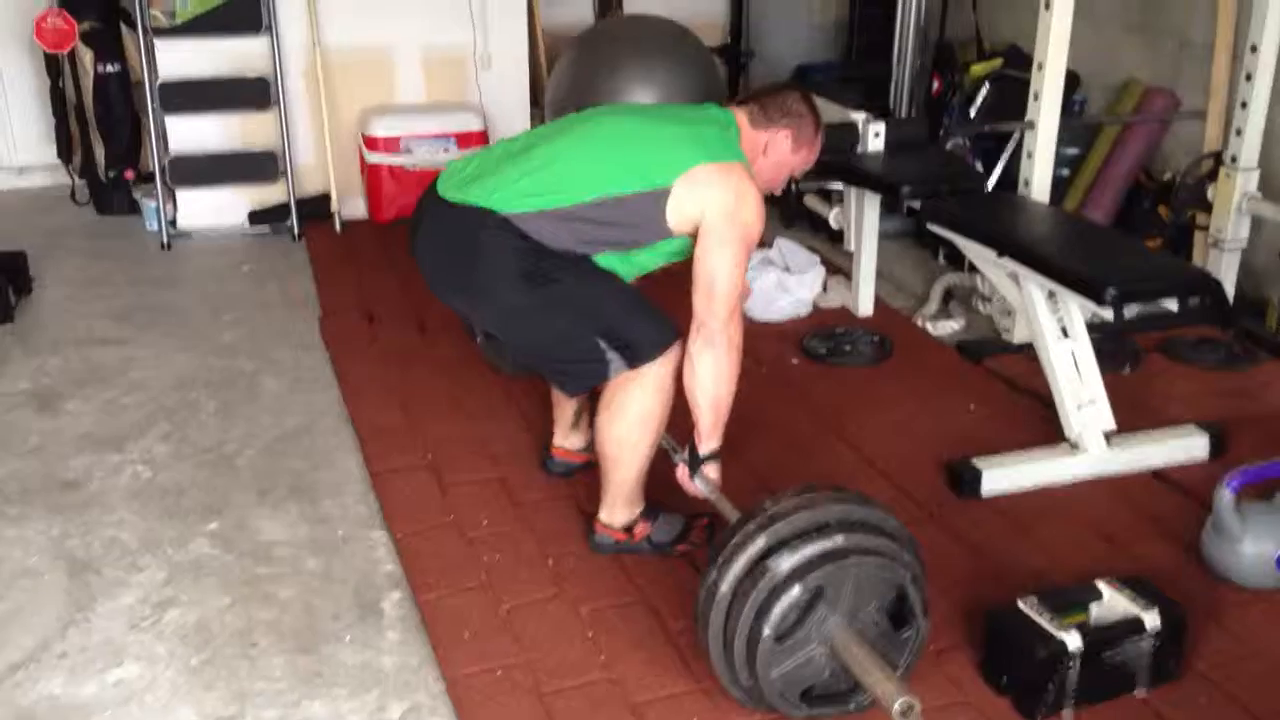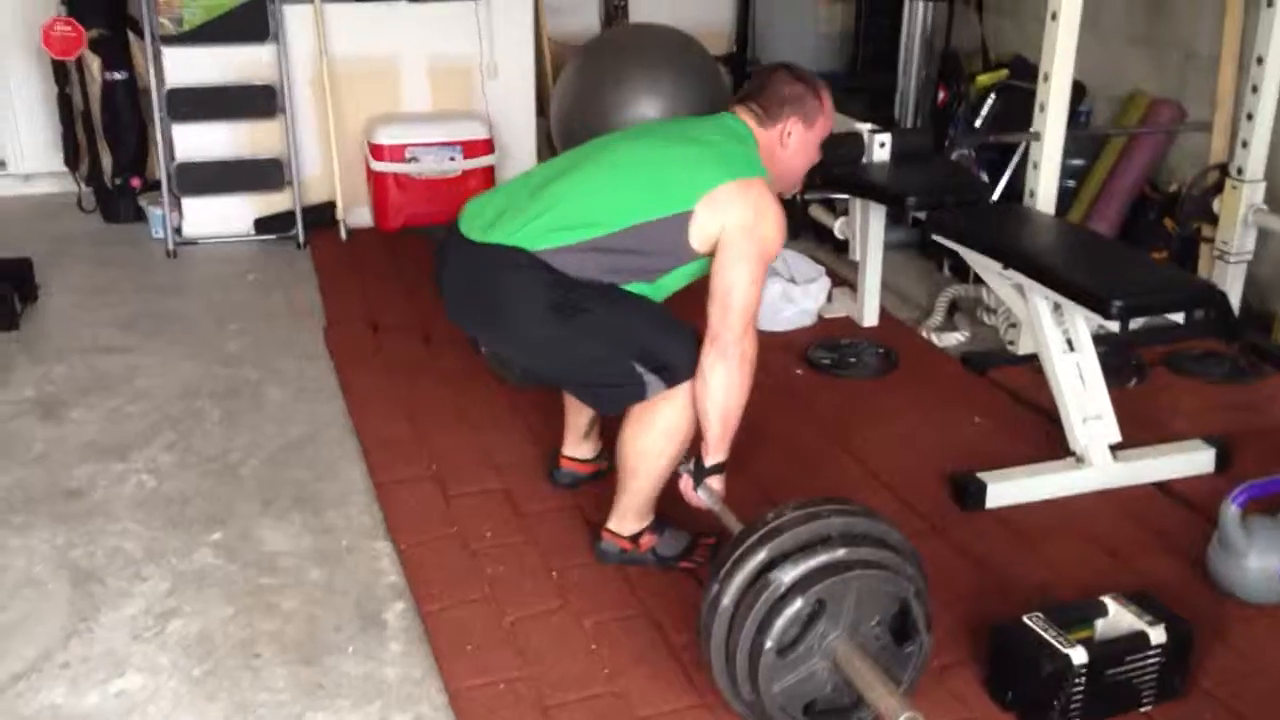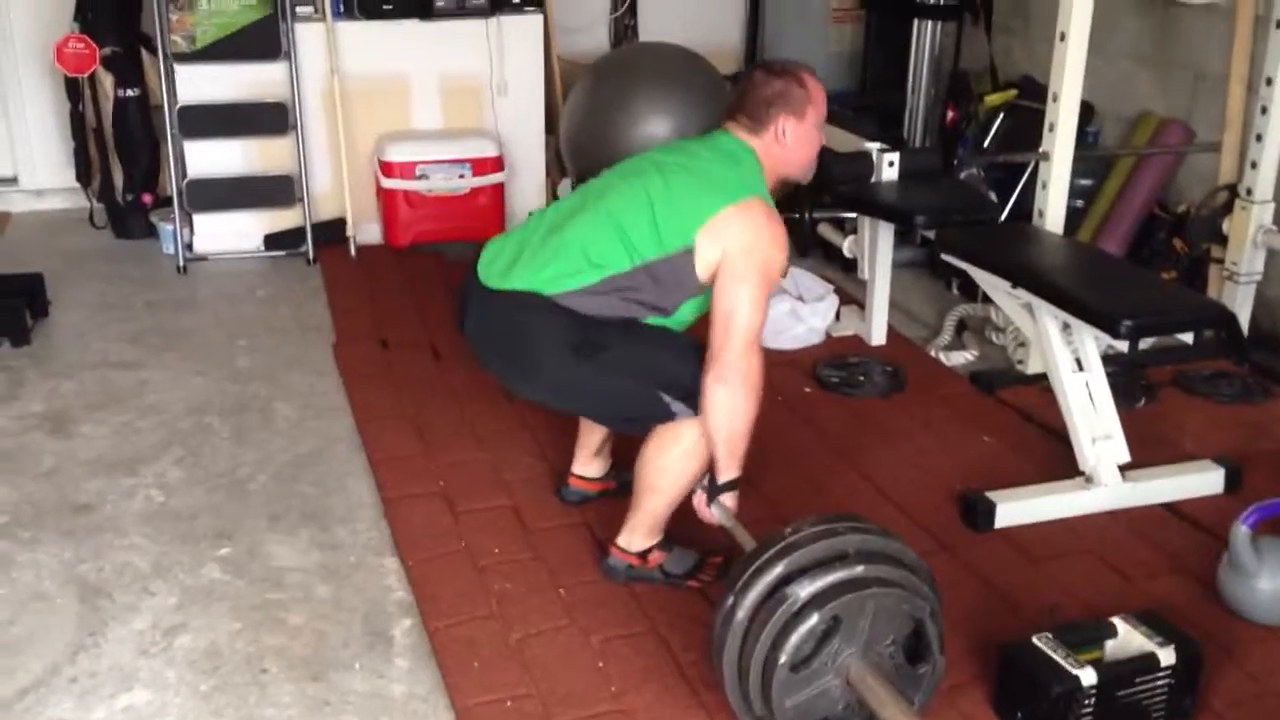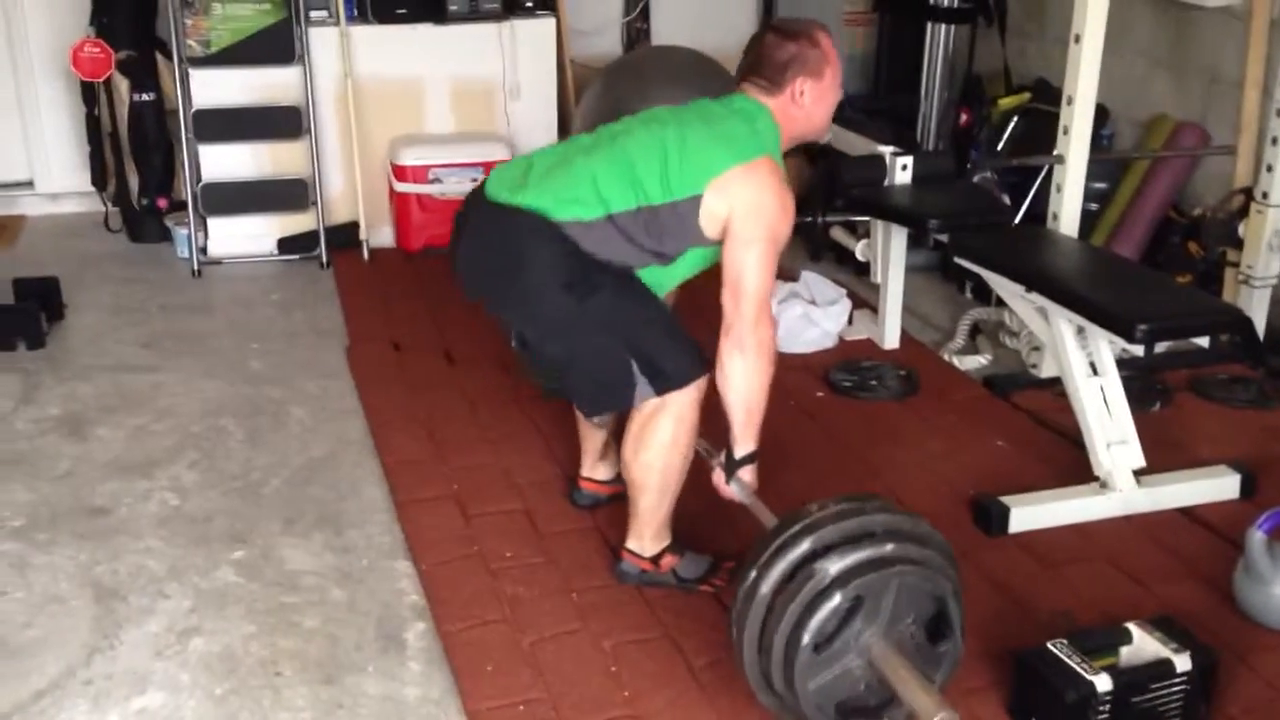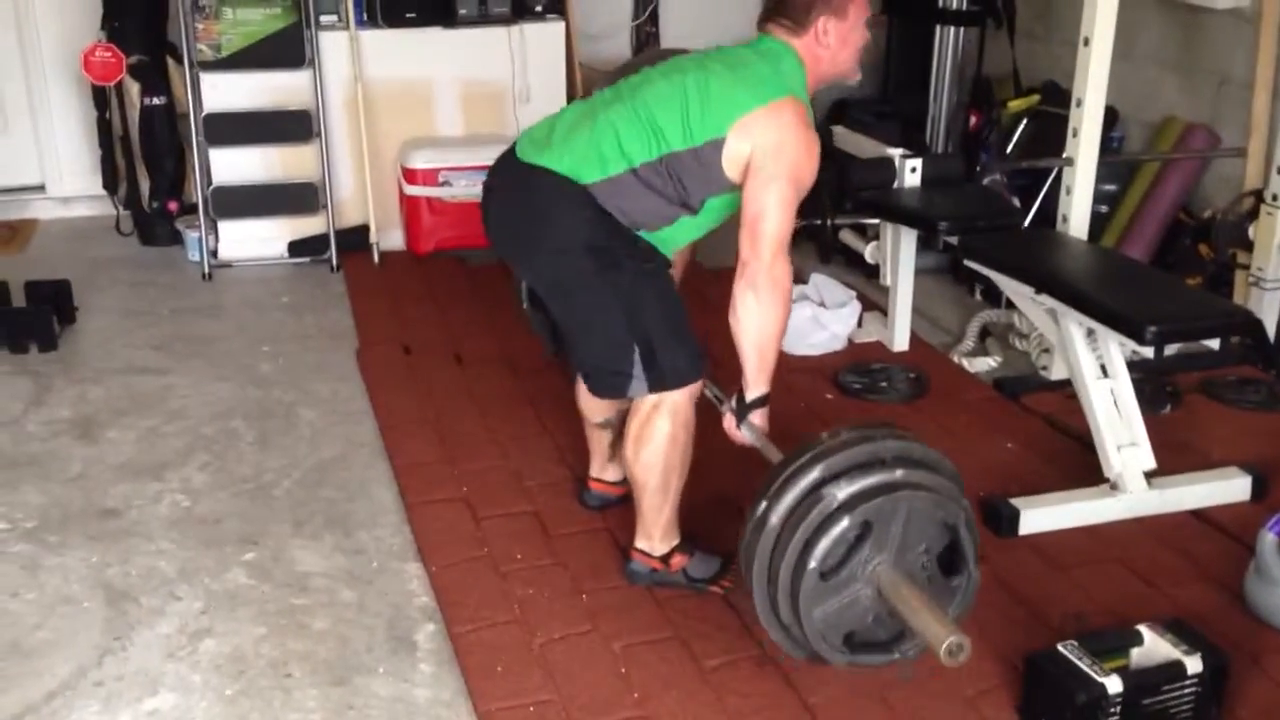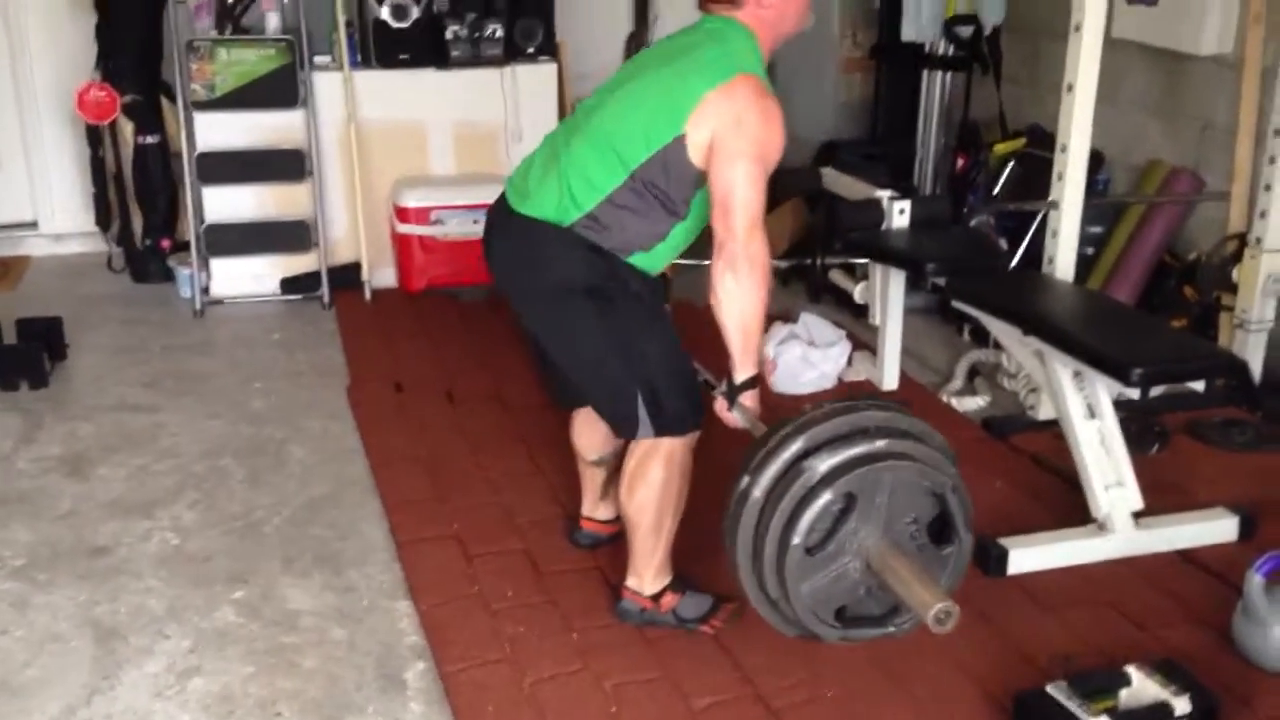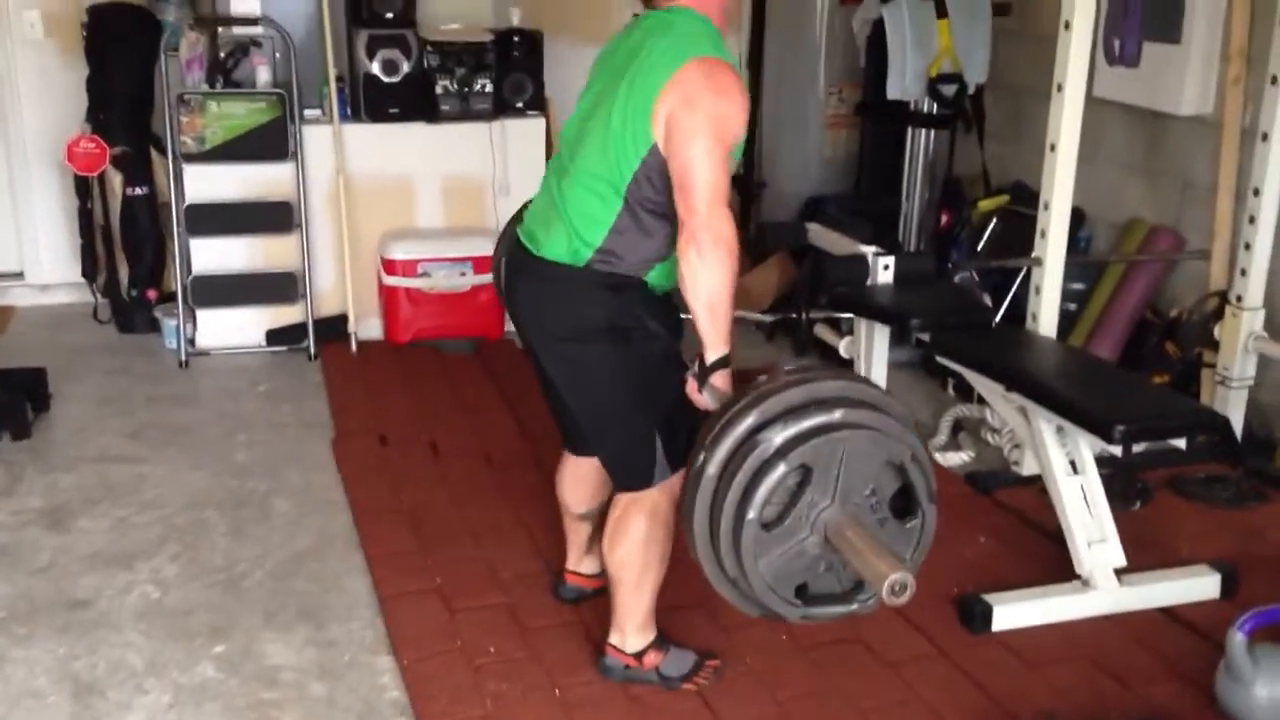
dt=0.4s
person 1, frame 1
left shoulder: (684, 125)
right shoulder: (732, 189)
right elbow: (715, 330)
right wrist: (707, 451)
left hip: (448, 211)
right hip: (481, 245)
left knee: (583, 315)
right knee: (648, 351)
left ankle: (571, 443)
right ankle: (622, 522)
person 1, frame 2
left shoulder: (693, 135)
right shoulder: (753, 205)
right elbow: (728, 344)
right wrist: (713, 463)
left hip: (469, 246)
right hip: (505, 281)
left knee: (605, 328)
right knee: (678, 370)
left ankle: (579, 455)
right ankle: (629, 533)
person 1, frame 3
left shoulder: (695, 157)
right shoulder: (754, 226)
right elbow: (732, 365)
right wrist: (725, 480)
left hip: (493, 288)
right hip: (527, 326)
left knee: (636, 356)
right knee: (701, 396)
left ankle: (589, 473)
right ankle: (637, 549)
person 1, frame 4
left shoulder: (710, 120)
right shoulder: (761, 185)
right elbow: (746, 329)
left wrist: (644, 328)
right wrist: (743, 454)
left hip: (492, 220)
right hip: (527, 249)
left knee: (614, 345)
right knee: (674, 382)
left ankle: (598, 475)
right ankle: (648, 553)
person 1, frame 5
left shoulder: (738, 68)
right shoulder: (787, 125)
right elbow: (761, 269)
left wrist: (657, 308)
right wrist: (755, 396)
left hip: (521, 182)
right hip: (559, 211)
left knee: (612, 342)
right knee: (668, 379)
left ankle: (606, 476)
right ankle: (658, 551)
person 1, frame 6
right shoulder: (747, 101)
right elbow: (739, 248)
left wrist: (644, 302)
right wrist: (745, 377)
left hip: (523, 228)
right hip: (564, 255)
left knee: (602, 382)
right knee: (668, 421)
left ankle: (598, 513)
right ankle: (649, 590)
person 1, frame 7
right shoulder: (709, 77)
right elbow: (705, 228)
right wrist: (715, 358)
left hip: (539, 271)
right hip: (594, 297)
left knee: (592, 439)
right knee: (655, 471)
left ankle: (582, 566)
right ankle: (632, 645)
